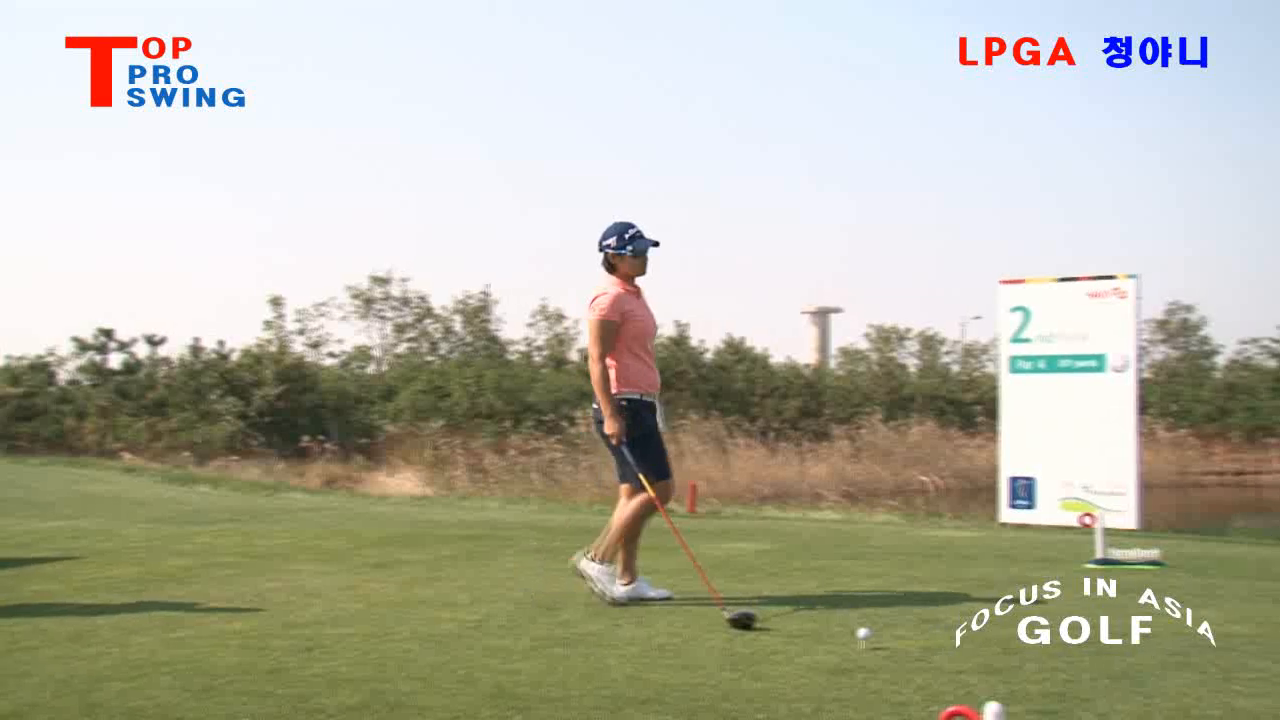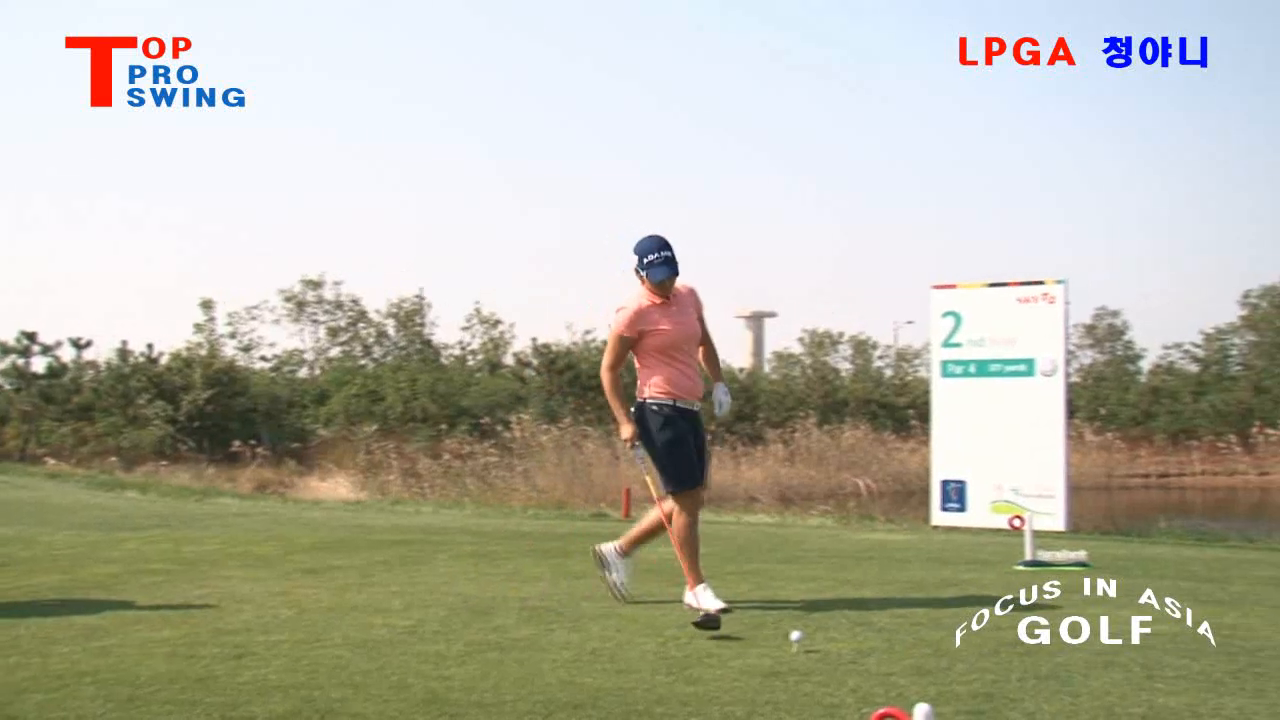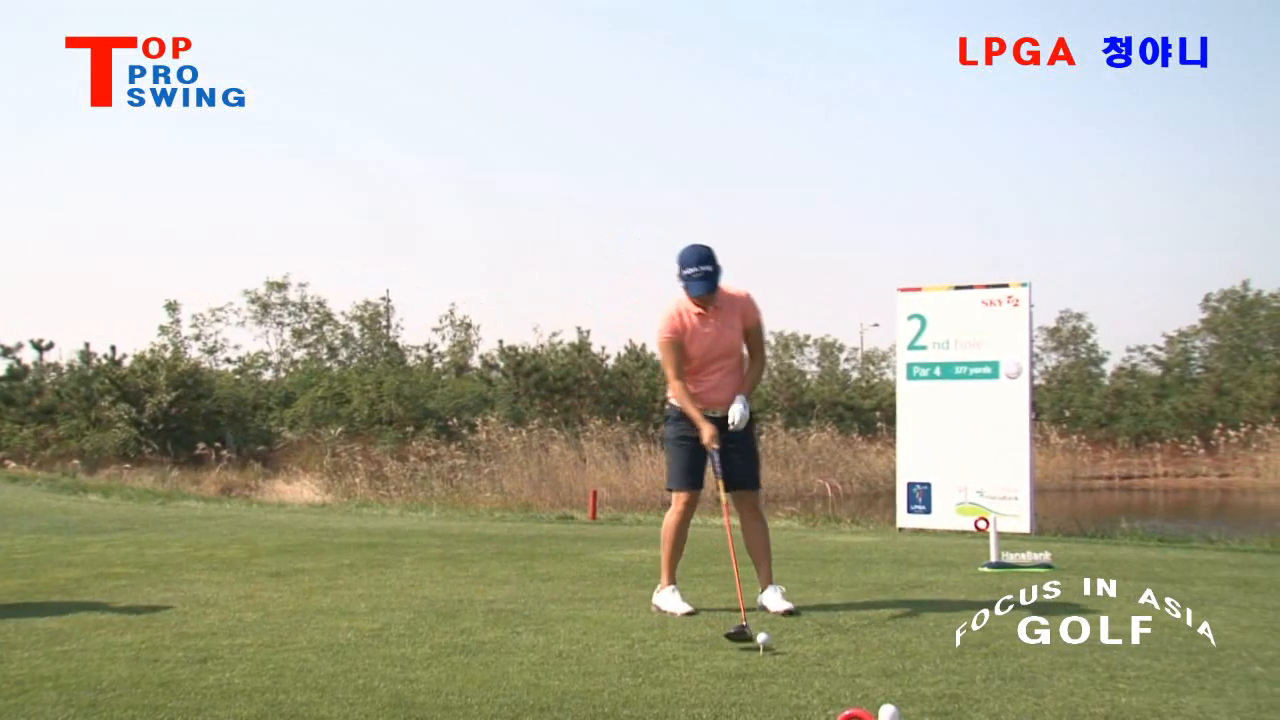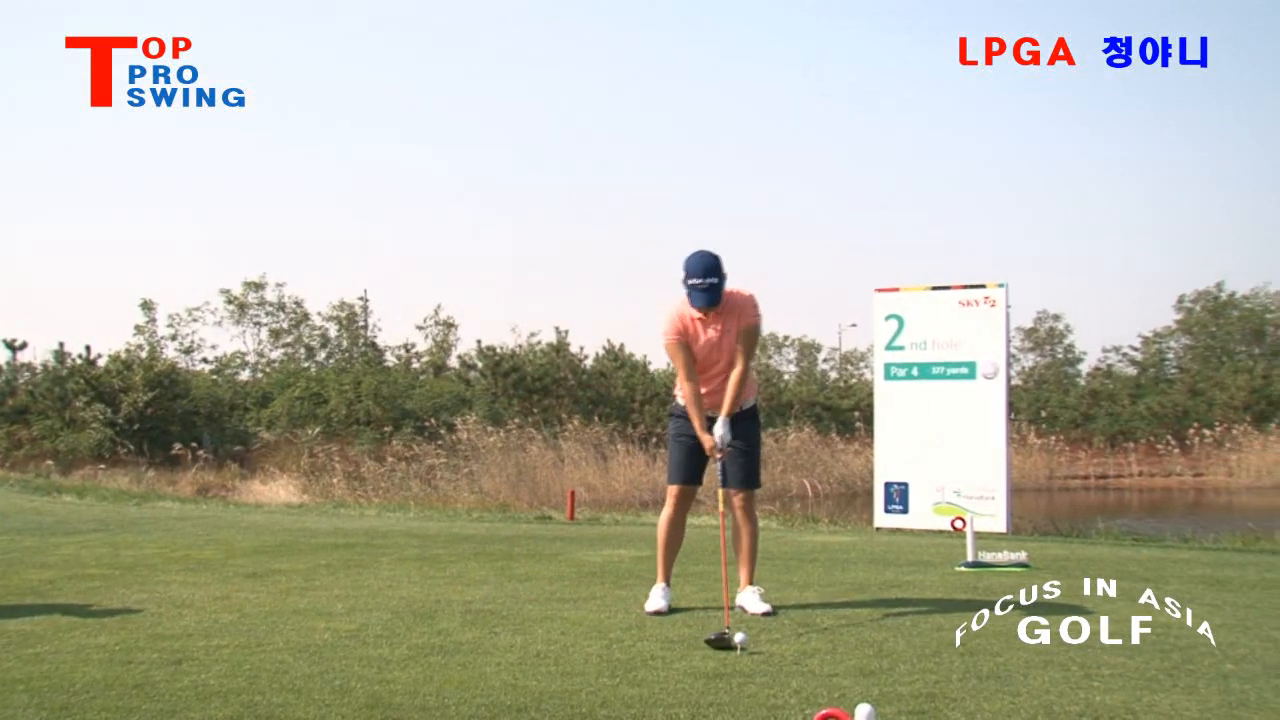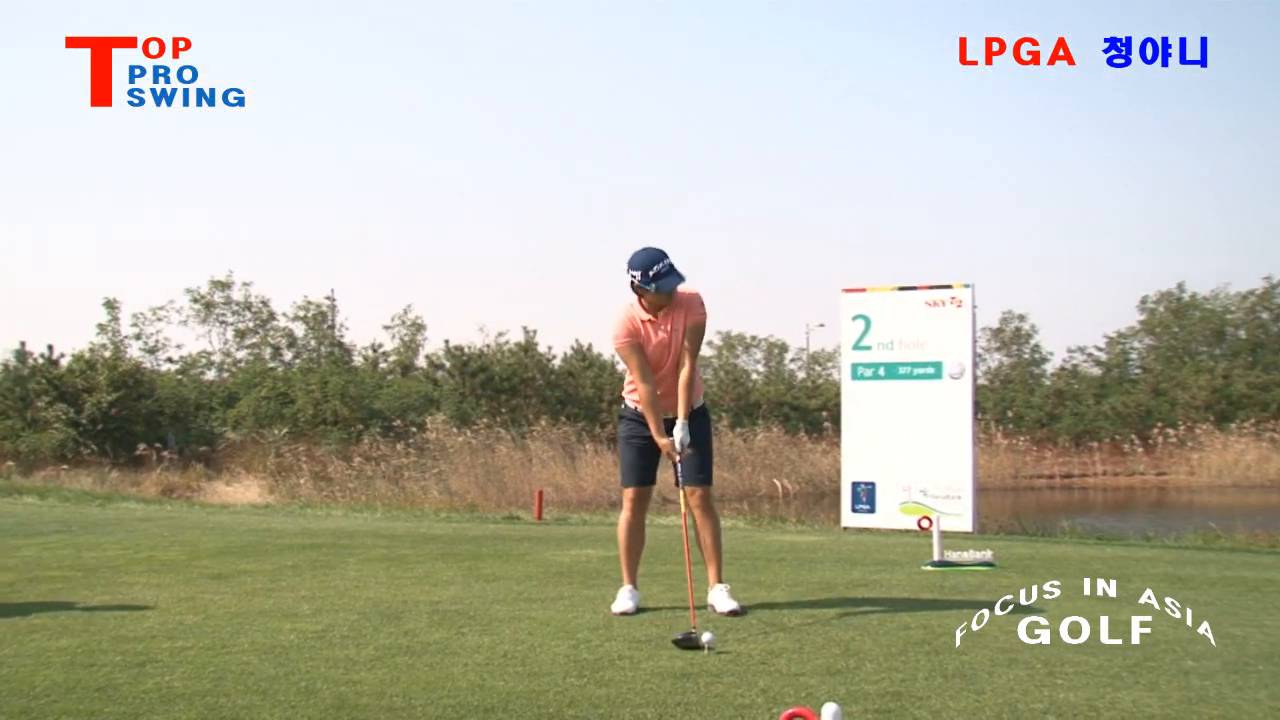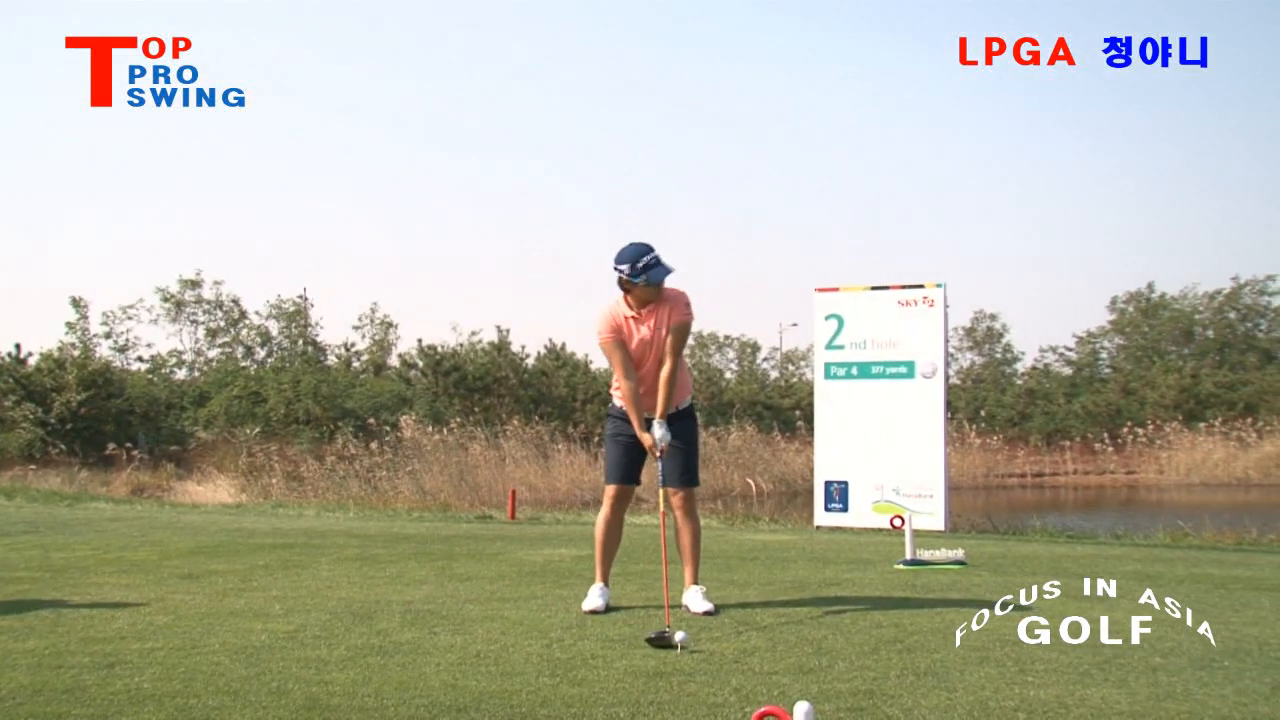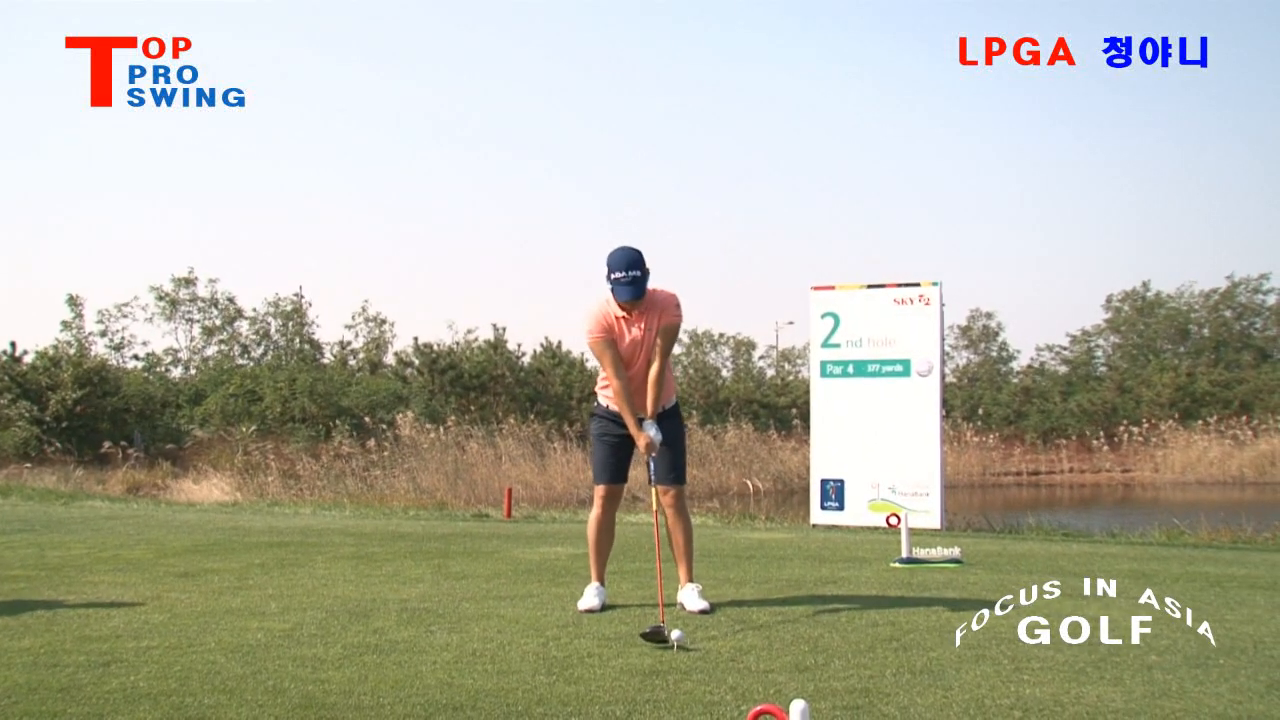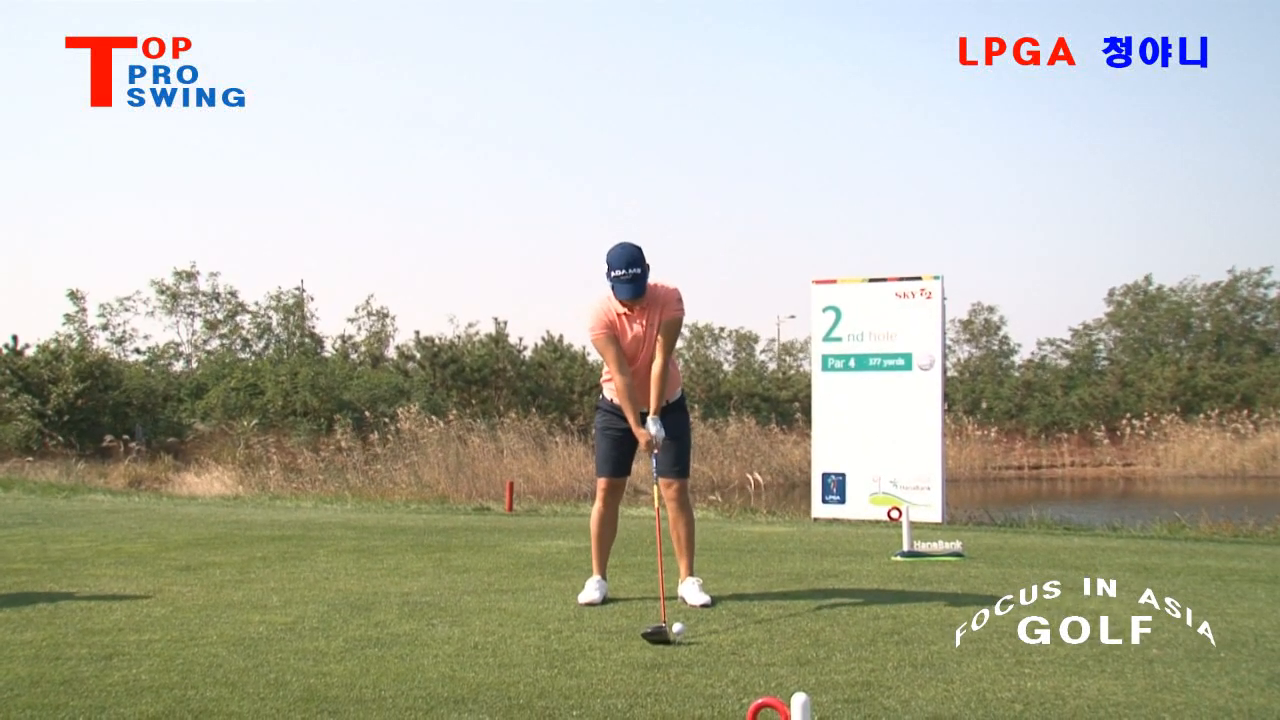
dt=0.5s
person 1, frame 1
left shoulder: (633, 294)
right shoulder: (610, 299)
right elbow: (597, 361)
left wrist: (653, 403)
right wrist: (610, 415)
left hip: (640, 405)
right hip: (625, 406)
left knee: (634, 492)
right knee: (656, 491)
left ankle: (626, 580)
right ankle: (598, 558)
person 1, frame 2
left shoulder: (688, 295)
right shoulder: (634, 313)
left elbow: (705, 343)
right elbow: (609, 369)
left wrist: (718, 382)
right wrist: (624, 420)
left hip: (690, 411)
right hip: (660, 413)
left knee: (682, 502)
right knee: (686, 501)
left ankle: (615, 551)
right ankle: (695, 585)
person 1, frame 3
left shoulder: (742, 303)
right shoulder: (673, 318)
left elbow: (757, 354)
right elbow: (676, 380)
left wrist: (743, 397)
right wrist: (702, 424)
left hip: (733, 416)
right hip: (687, 418)
left knee: (749, 501)
right knee: (684, 501)
left ankle: (768, 588)
right ankle: (665, 588)
person 1, frame 4
left shoulder: (745, 305)
right shoulder: (677, 320)
left elbow: (741, 366)
right elbow: (688, 380)
left wrist: (724, 420)
right wrist: (703, 434)
left hip: (739, 414)
right hip: (689, 414)
left knee: (742, 500)
right knee: (677, 497)
left ankle: (747, 588)
right ankle: (661, 585)
person 1, frame 5
left shoulder: (692, 303)
right shoulder: (626, 323)
left elbow: (688, 365)
right elbow: (643, 383)
left wrist: (682, 423)
right wrist: (659, 437)
left hip: (690, 413)
right hip: (639, 417)
left knee: (700, 497)
right knee: (634, 500)
left ankle: (717, 587)
right ankle: (628, 588)
person 1, frame 6
left shoulder: (678, 302)
right shoulder: (611, 319)
left elbow: (670, 364)
right elbow: (626, 379)
left wrist: (660, 421)
right wrist: (642, 433)
left hip: (675, 413)
right hip: (625, 415)
left knee: (683, 498)
right knee: (615, 497)
left ankle: (692, 588)
right ankle: (600, 585)
person 1, frame 7
left shoulder: (668, 304)
right shoulder: (600, 318)
left elbow: (657, 365)
right elbow: (617, 379)
left wrist: (651, 421)
right wrist: (636, 433)
left hip: (663, 411)
right hip: (612, 414)
left knee: (673, 495)
right knee: (604, 497)
left ankle: (688, 586)
right ankle: (596, 585)
person 1, frame 8
left shoulder: (670, 298)
right shoulder: (602, 315)
left elbow: (660, 360)
right elbow: (620, 374)
left wrist: (654, 417)
right wrist: (637, 428)
left hip: (667, 405)
right hip: (616, 408)
left knee: (675, 489)
right knee: (607, 489)
left ankle: (688, 579)
right ankle: (597, 578)
